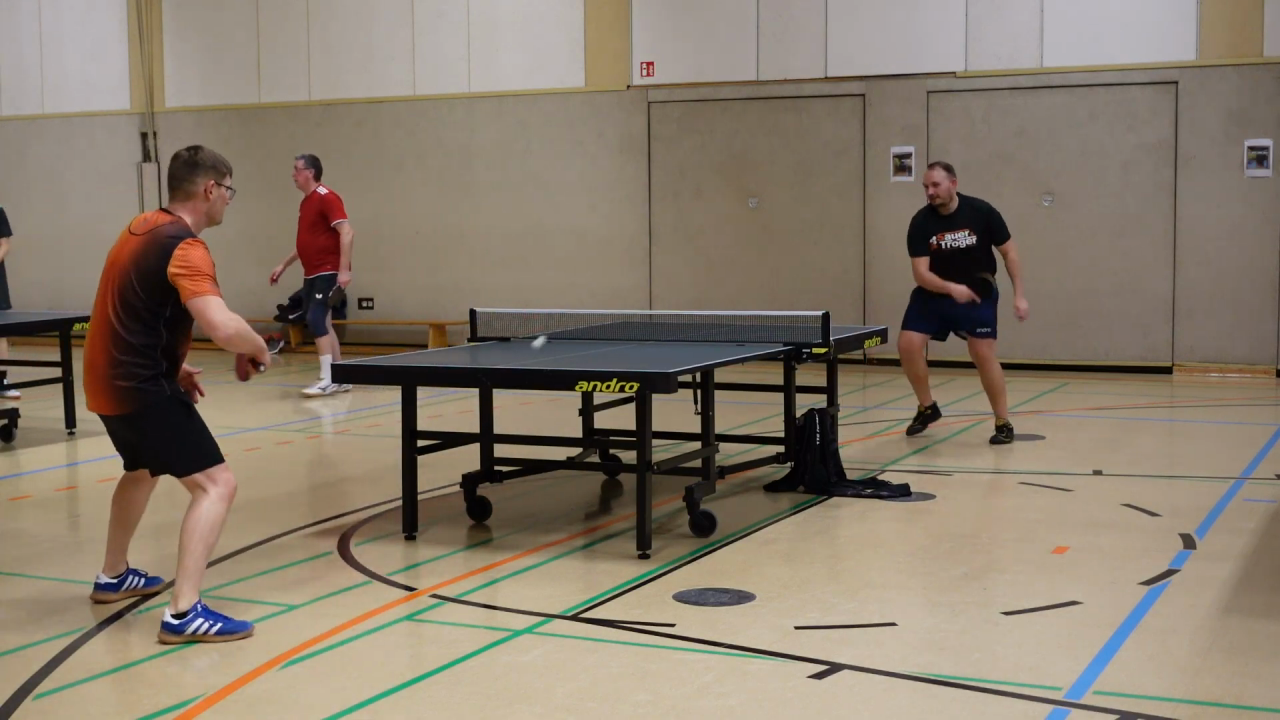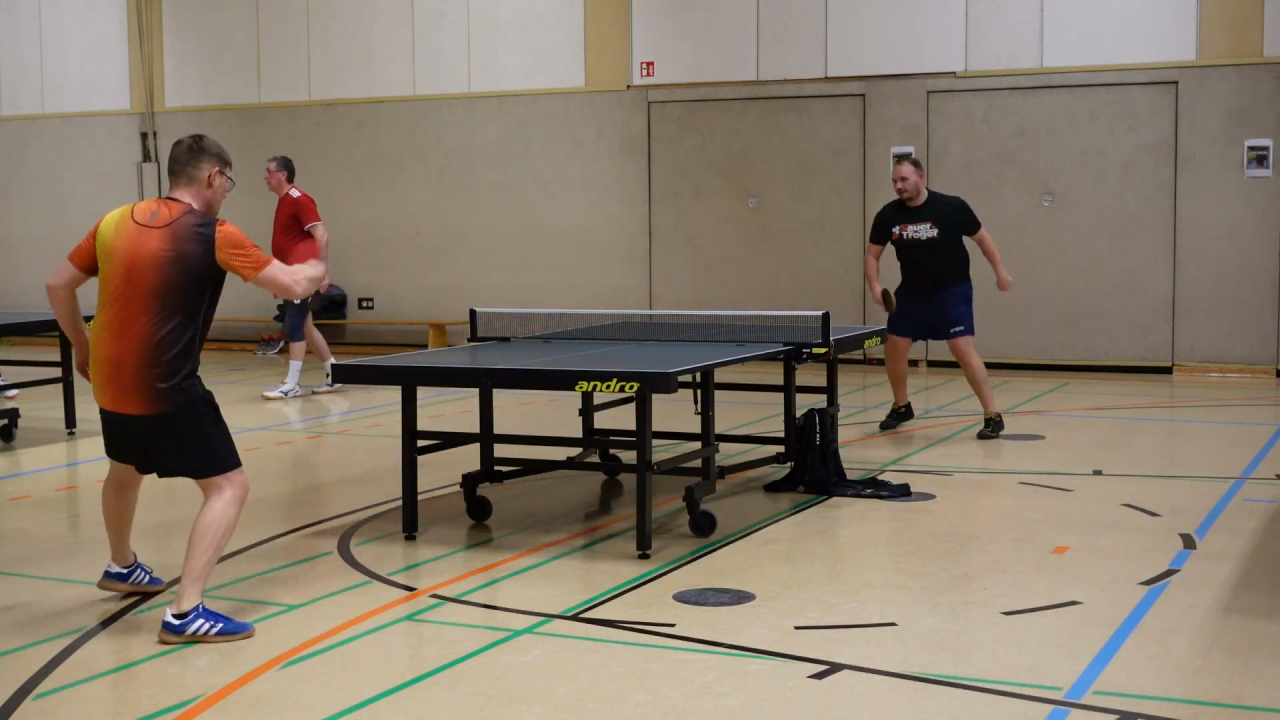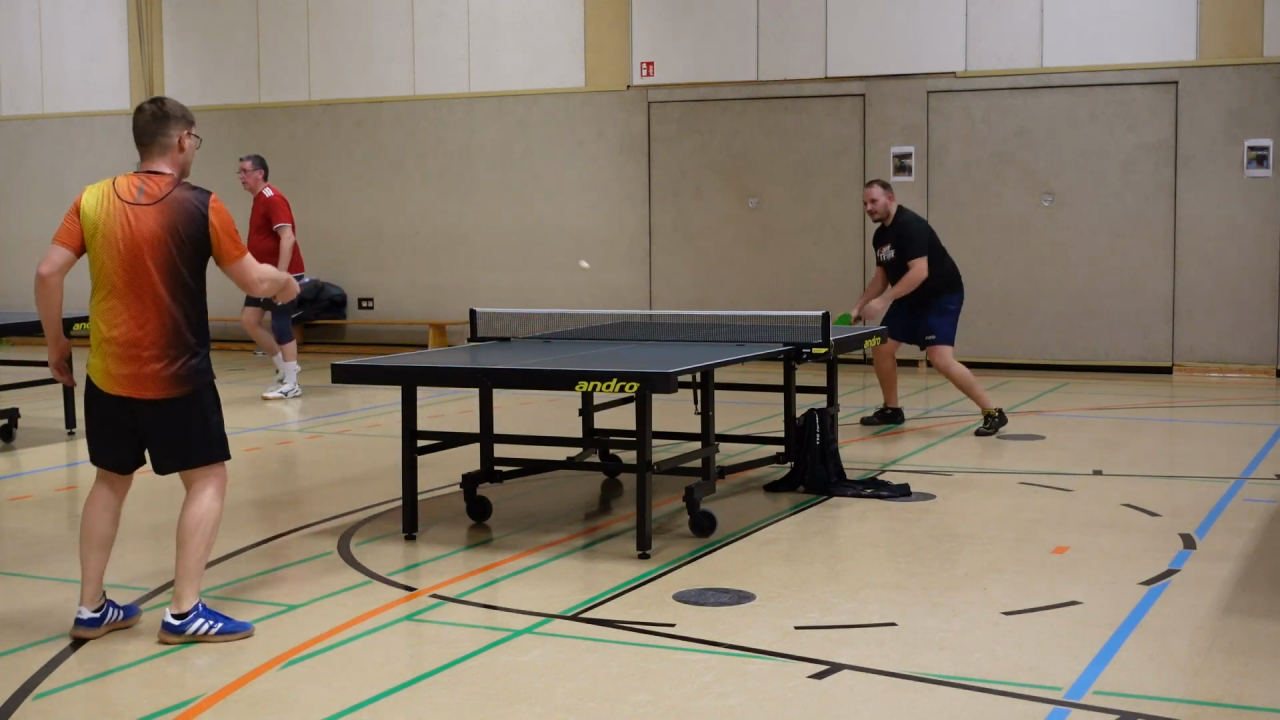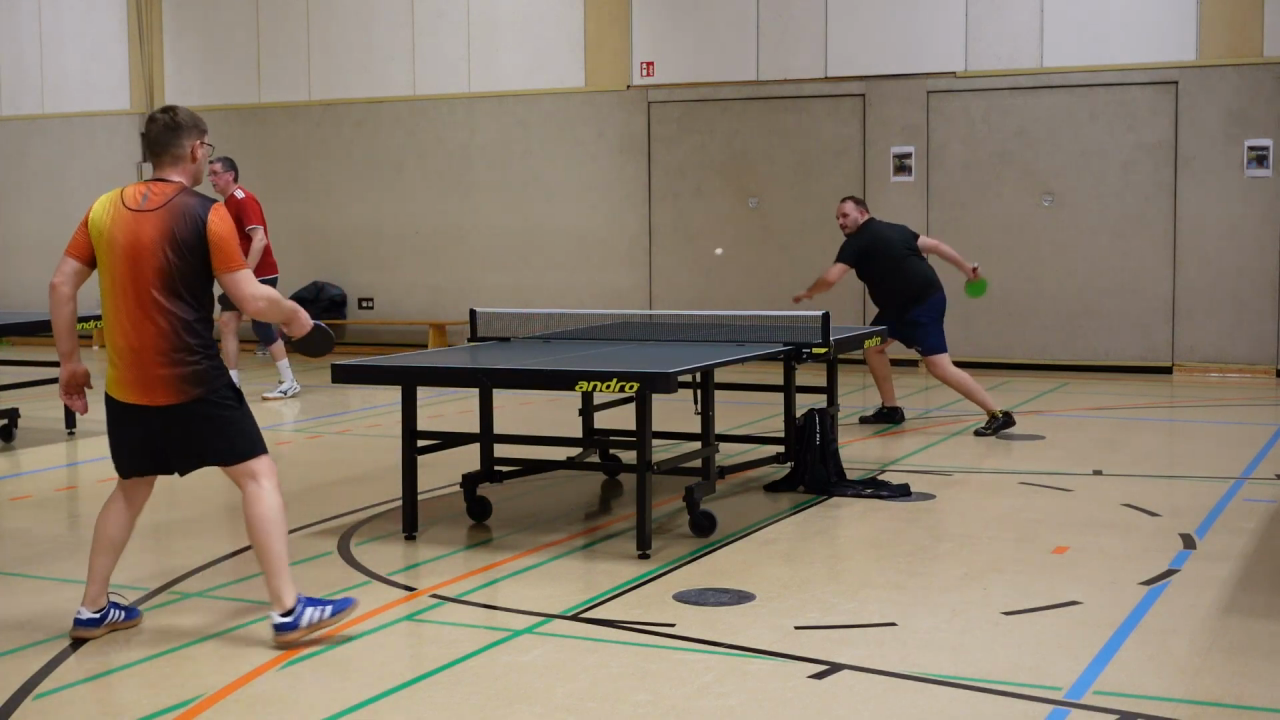
dt=0.3s
person 1, frame 1
left shoulder: (138, 230)
right shoulder: (184, 247)
right elbow: (221, 326)
right wrist: (259, 350)
left hip: (108, 384)
right hip: (143, 389)
left knee: (142, 470)
right knee: (217, 484)
left ankle: (113, 576)
right ankle: (184, 612)
person 1, frame 2
left shoulder: (115, 220)
right shoulder: (212, 234)
left elbow: (56, 285)
right elbow: (288, 284)
left wrist: (76, 339)
right wrist: (315, 272)
left hip: (110, 386)
right hip: (166, 392)
left knee: (124, 468)
right knee: (228, 487)
left ankle: (120, 566)
right ankle: (184, 612)
person 1, frame 3
left shoulder: (93, 198)
right shoulder: (200, 205)
left elbow: (47, 273)
right elbow: (254, 281)
left wrist: (56, 343)
right wrist: (287, 283)
left hip: (108, 375)
right hip: (176, 376)
left knee: (110, 482)
right knee: (208, 482)
left ankle: (91, 608)
right ankle: (184, 612)
person 1, frame 4
left shoulder: (106, 208)
right shoulder: (205, 213)
left elbow: (61, 286)
right elbow: (252, 299)
left wrist: (70, 363)
right wrist: (295, 315)
left hip: (128, 385)
right hip: (193, 383)
left knee: (131, 489)
right knee: (260, 477)
left ankle: (93, 609)
right ankle: (289, 608)
person 2, frame 1
left shoulder: (982, 211)
right shoulder: (921, 222)
left elbow: (1008, 251)
right elbow: (921, 274)
left wrist: (1019, 295)
right wrist: (951, 288)
left hip: (977, 295)
right hip: (934, 294)
left knee: (983, 353)
right knee: (908, 344)
left ankle: (1003, 422)
right ankle: (926, 408)
person 2, frame 2
left shoulder: (951, 207)
right shoulder: (888, 214)
left elbow: (983, 237)
right elbow: (872, 254)
left wrist: (1000, 271)
right wrist: (874, 285)
left hip: (952, 289)
right hip: (912, 291)
left knee: (963, 349)
right knee: (895, 347)
left ankle: (993, 417)
right ankle: (901, 406)
person 2, frame 3
left shoulder: (910, 227)
right shoulder: (881, 235)
left elbow: (919, 272)
right elbow: (882, 277)
left wrist: (883, 301)
right wrist: (860, 304)
left hip: (942, 297)
right hip: (911, 300)
left knee: (940, 359)
right knee: (881, 348)
left ankle: (992, 413)
right ankle: (891, 409)
person 2, frame 4
left shoulder: (858, 239)
right shoulder: (890, 230)
left elbow: (830, 279)
right elbow: (934, 245)
left wrist: (807, 293)
right wrist: (966, 268)
left hip: (923, 303)
left knee: (940, 368)
right knee: (872, 346)
left ankle: (998, 414)
right ankle: (891, 409)
person 3, frame 1
left shoulder: (327, 198)
right shoulder: (306, 202)
left elbow: (347, 233)
left wrist: (344, 269)
right wrist: (284, 265)
left hip: (328, 272)
right hip: (312, 273)
left knee: (315, 321)
right knee: (321, 324)
left ankle: (327, 379)
person 3, frame 2
left shoulder: (300, 200)
right shoulder: (283, 202)
left elbow: (321, 236)
left knee: (293, 325)
right knee: (304, 326)
left ankle: (292, 384)
right ankle: (332, 373)
person 3, frame 3
left shoulder: (272, 199)
right shoulder: (259, 199)
left elbow: (288, 238)
left wrist: (281, 275)
left hip: (282, 274)
left knee: (280, 324)
right knee: (248, 320)
left ankle: (291, 385)
right ankle: (284, 367)
person 3, frame 4
left shoulder: (243, 201)
right shoulder: (229, 202)
left elbow: (260, 240)
left hip: (258, 276)
left knee: (263, 328)
right knee: (227, 326)
left ankle: (288, 382)
